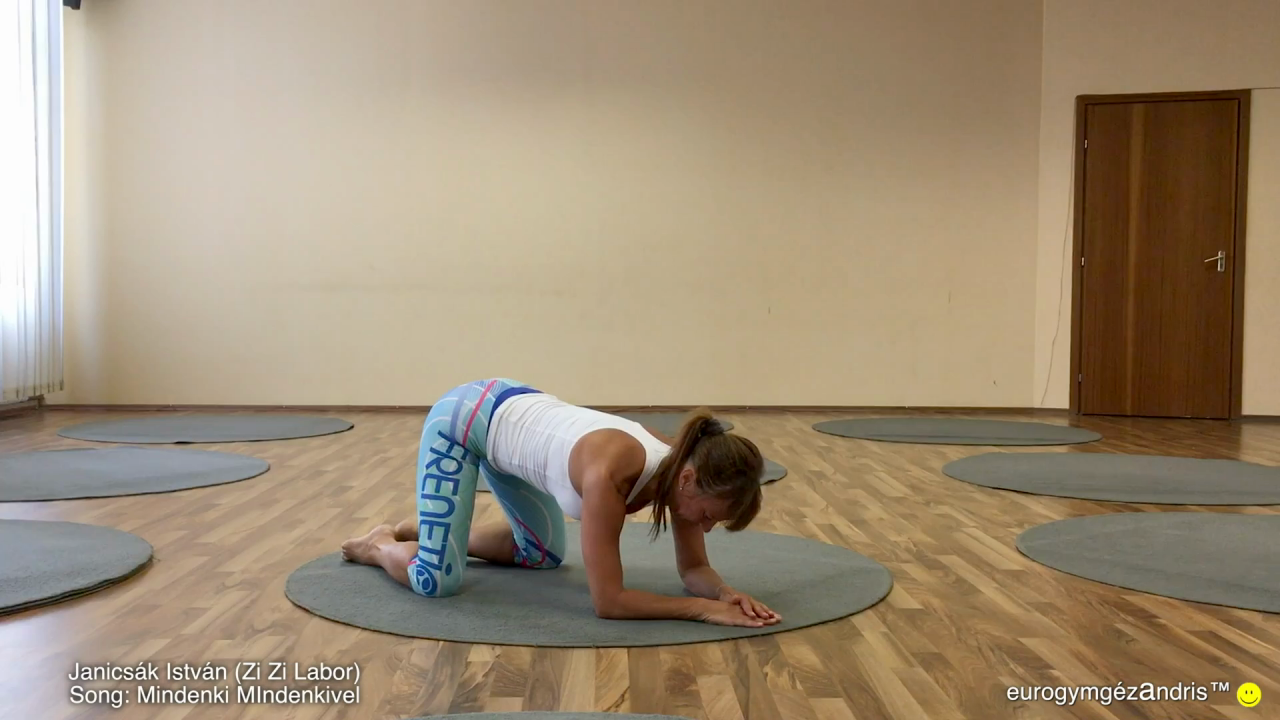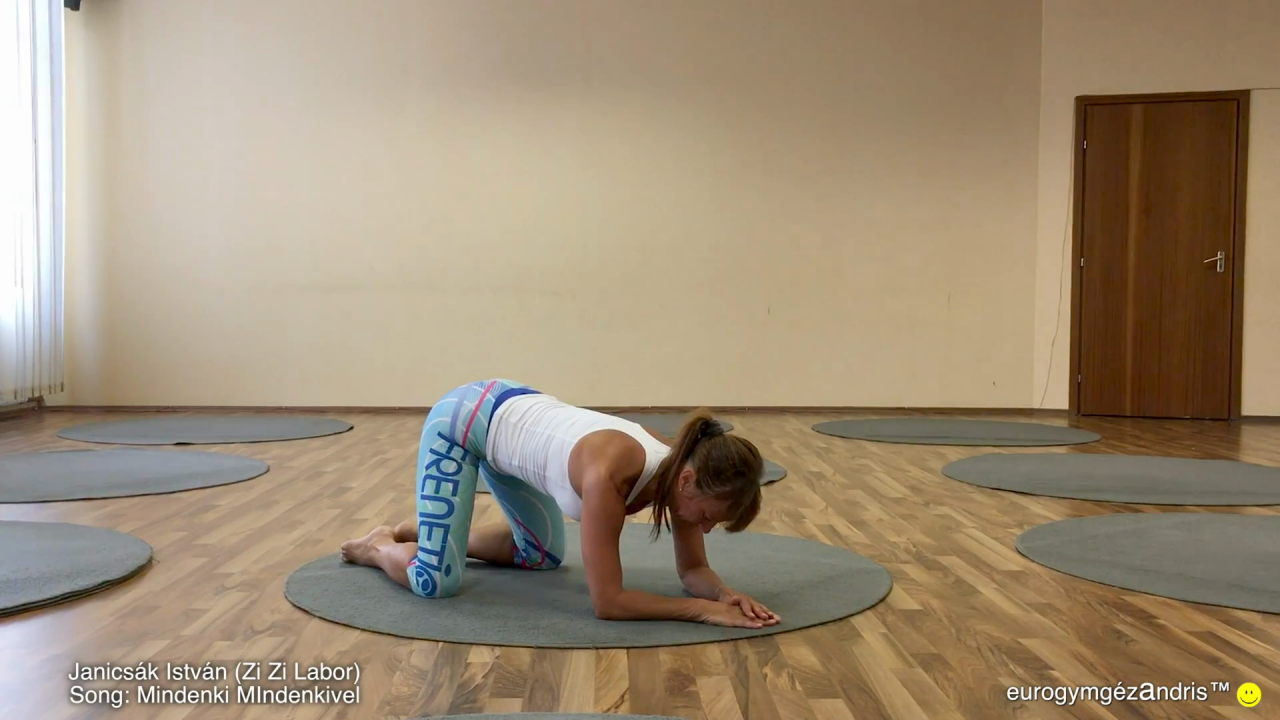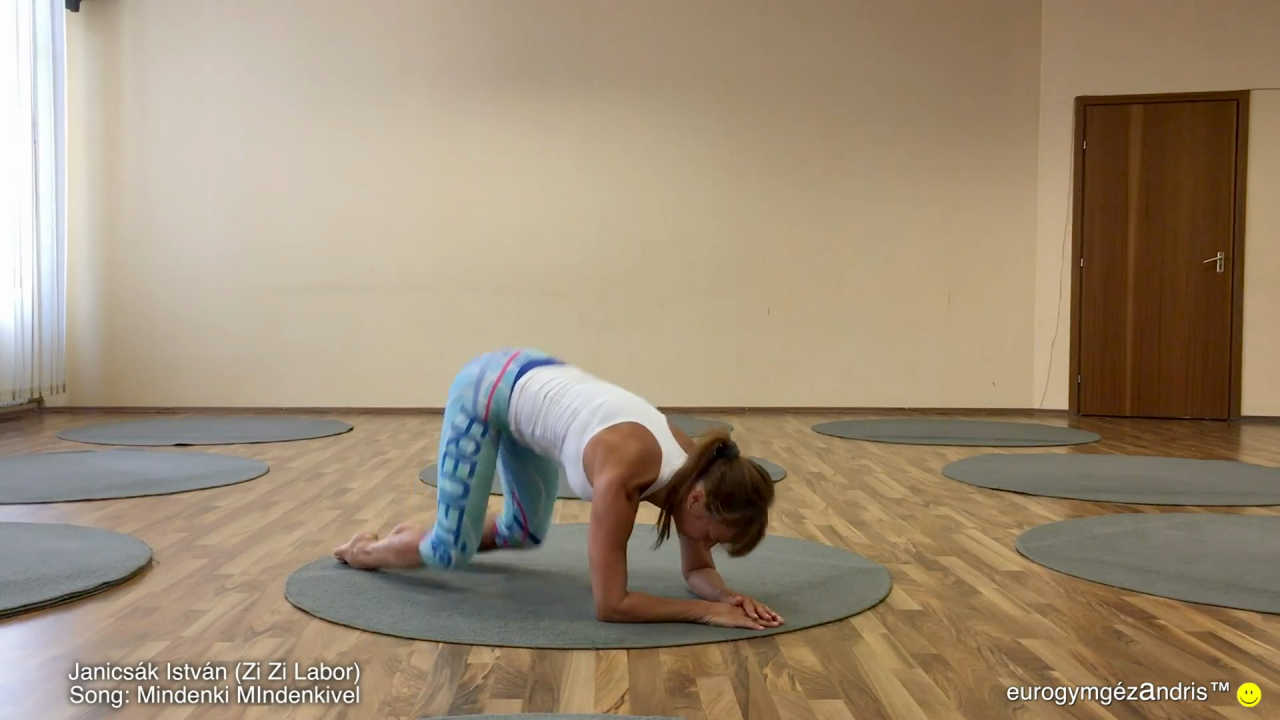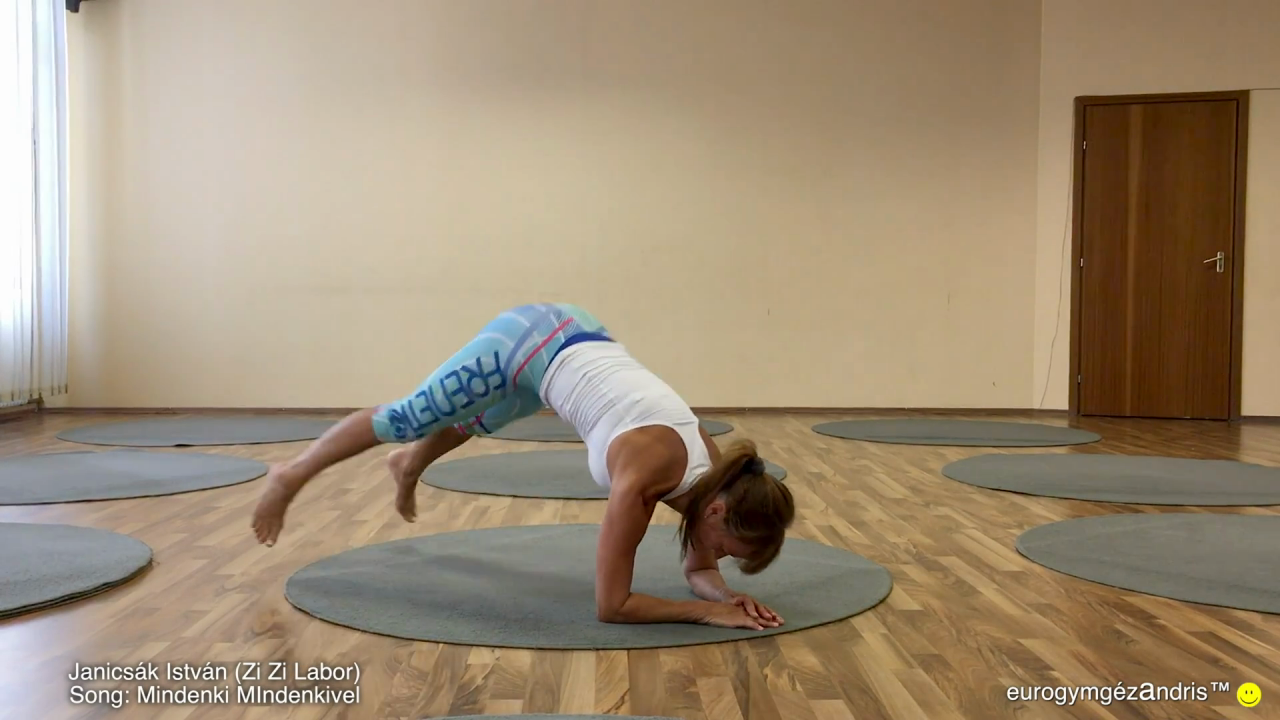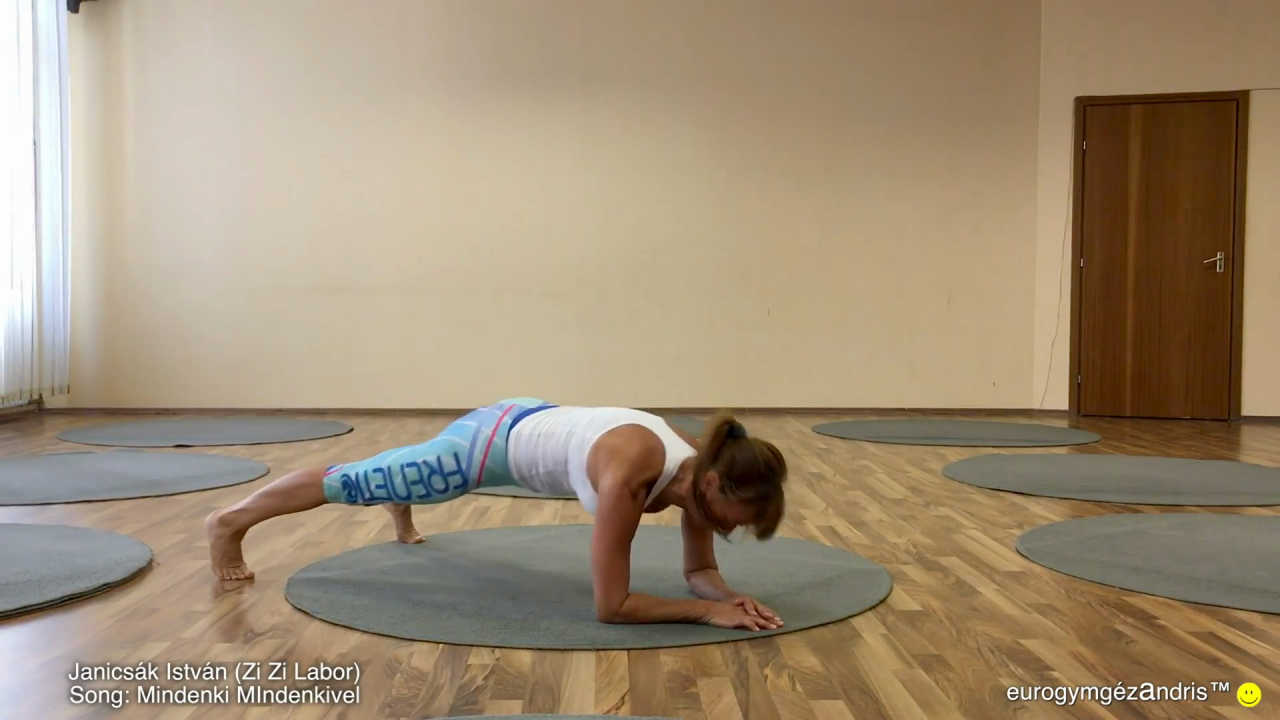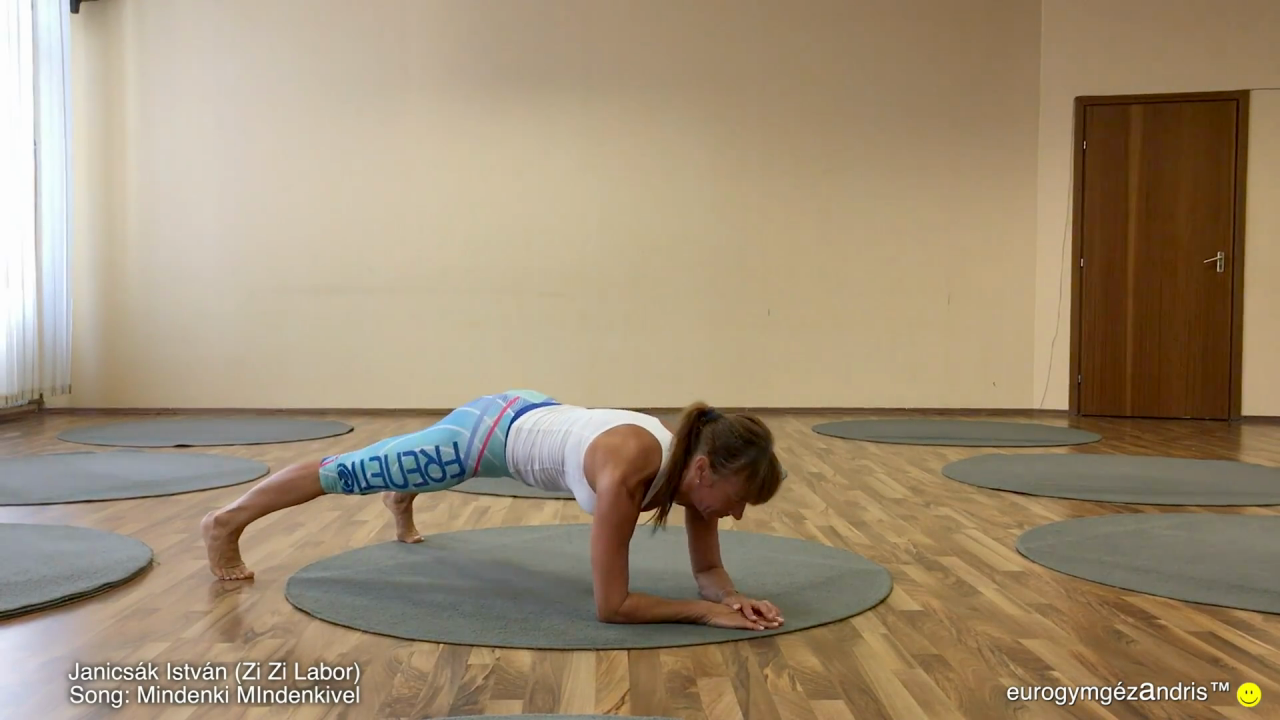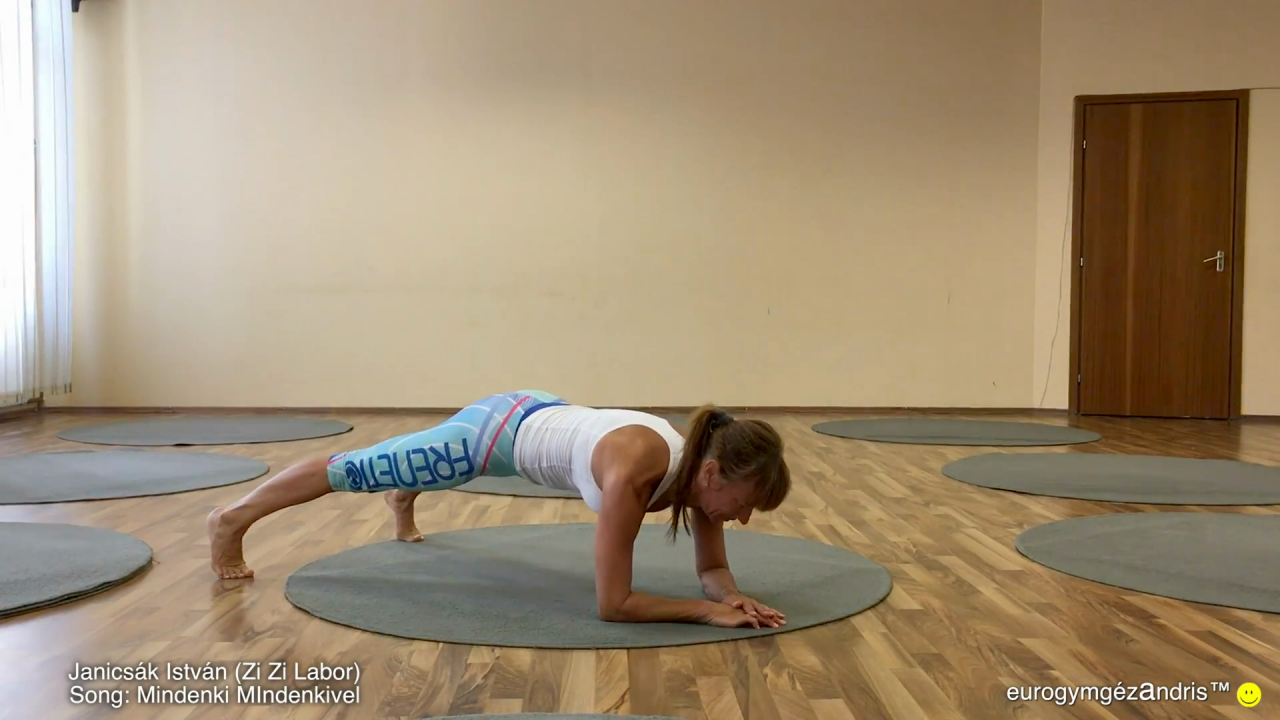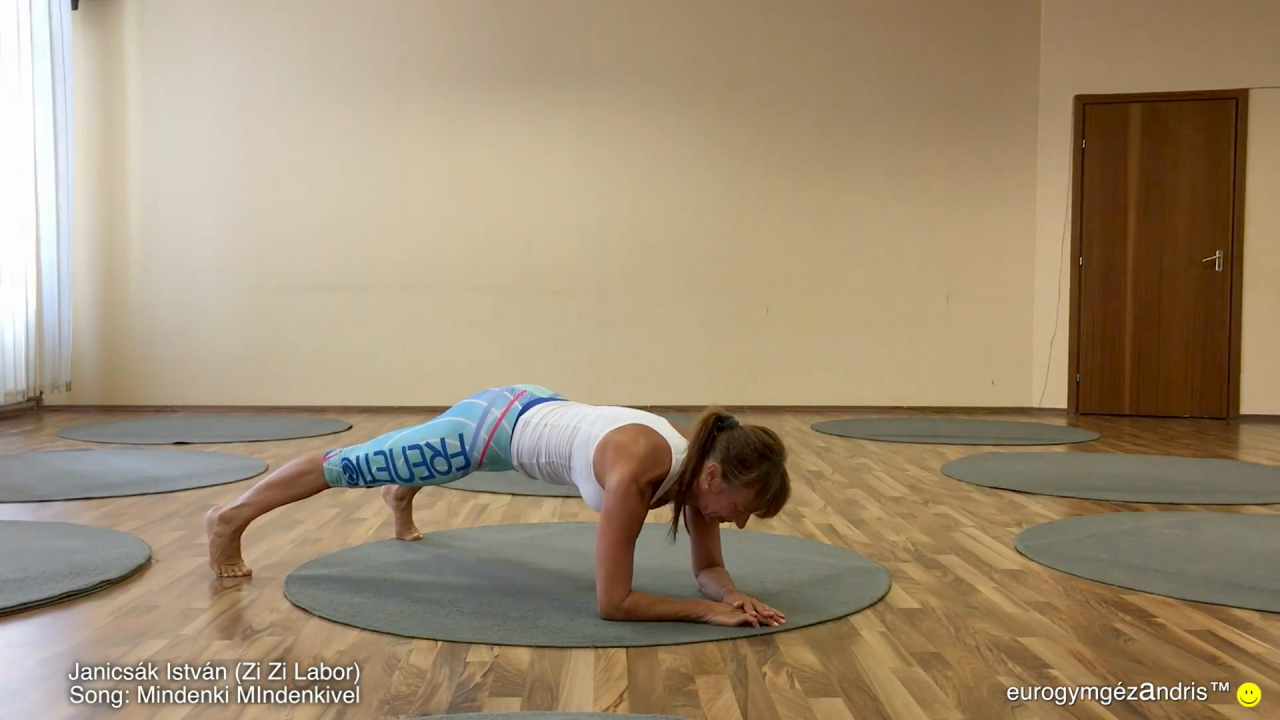
dt=0.3s
person 1, frame 1
left shoulder: (681, 464)
right shoulder: (609, 471)
left elbow: (694, 568)
right elbow: (608, 601)
left wrist: (726, 593)
right wrist: (706, 609)
left hip: (509, 413)
right hip: (462, 418)
left knee: (545, 555)
right knee: (436, 582)
left ankle: (424, 530)
right ankle: (376, 546)
person 1, frame 2
left shoulder: (681, 466)
right shoulder: (609, 474)
left elbow: (692, 569)
right elbow: (608, 601)
left wrist: (725, 593)
right wrist: (705, 610)
left hip: (510, 415)
right hip: (463, 419)
left knee: (543, 556)
right knee: (436, 583)
left ankle: (422, 532)
right ankle: (376, 548)
person 1, frame 3
left shoulder: (694, 474)
right shoulder: (624, 473)
left elbow: (697, 570)
right elbow: (610, 605)
left wrist: (726, 595)
right wrist: (711, 610)
left hip: (530, 382)
right hip: (487, 385)
left knee: (525, 533)
right knee: (452, 553)
left ankle: (416, 538)
right ankle: (365, 551)
person 1, frame 4
left shoulder: (714, 476)
right shoulder: (645, 476)
left elbow: (699, 570)
right elbow: (612, 605)
left wrist: (727, 596)
right wrist: (709, 612)
left hip: (572, 337)
right hip: (528, 344)
left knee: (480, 419)
right knee: (407, 419)
left ankle: (409, 465)
right ankle: (291, 477)
person 1, frame 5
left shoulder: (699, 467)
right shoulder: (629, 471)
left elbow: (698, 569)
right elbow: (611, 606)
left wrist: (730, 596)
right wrist: (709, 612)
left hip: (531, 425)
right hip: (495, 440)
right knee: (356, 481)
left ankle: (401, 510)
right ankle: (230, 521)
person 1, frame 6
left shoulder: (694, 463)
right shoulder: (626, 471)
left elbow: (707, 571)
right elbow: (611, 605)
left wrist: (734, 597)
right wrist: (709, 612)
left hip: (533, 418)
right hip: (494, 430)
right knee: (353, 471)
left ankle: (402, 501)
right ankle: (225, 522)
person 1, frame 7
left shoulder: (700, 464)
right shoulder: (633, 469)
left elbow: (712, 568)
right elbow: (612, 603)
left wrist: (734, 595)
right wrist: (708, 612)
left hip: (540, 418)
right hip: (503, 430)
right knee: (360, 469)
left ankle: (402, 502)
right ankle: (231, 519)
person 1, frame 8
left shoulder: (701, 463)
right shoulder: (636, 470)
left elbow: (708, 567)
right elbow: (613, 603)
left wrist: (731, 594)
right wrist: (708, 611)
left hip: (536, 412)
right hip: (498, 423)
right knee: (357, 465)
left ankle: (401, 498)
right ankle: (230, 519)
